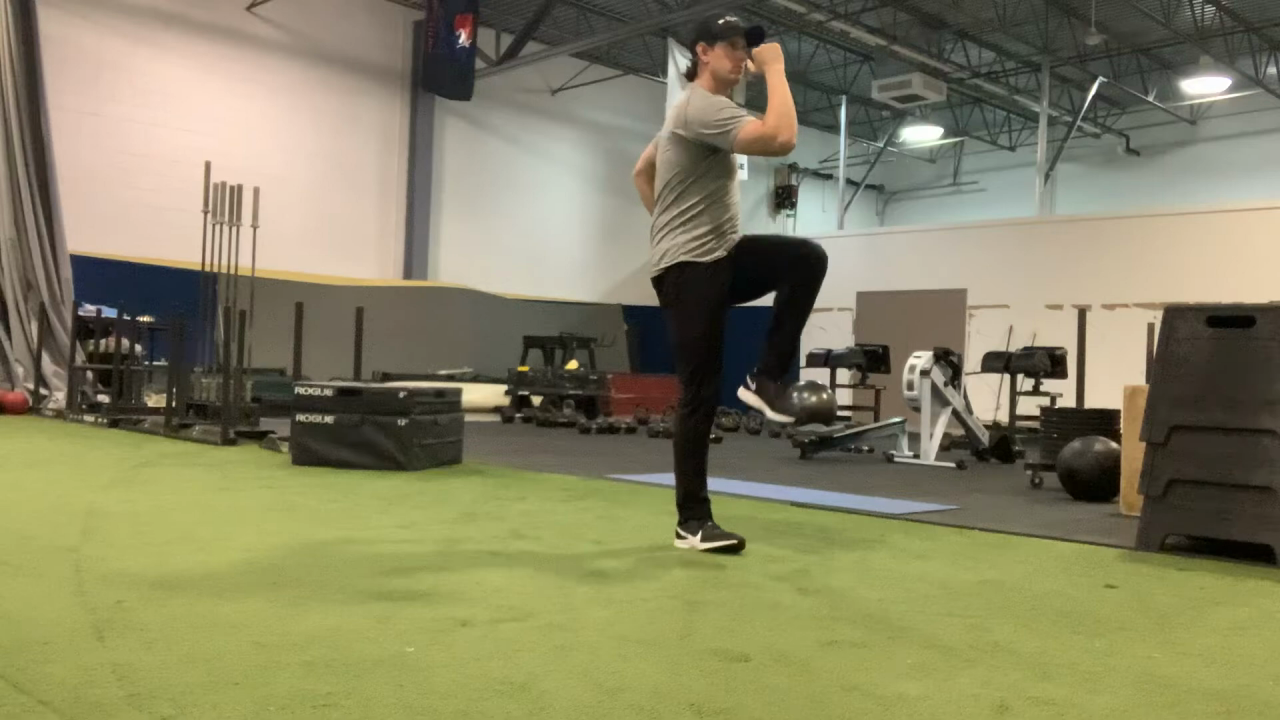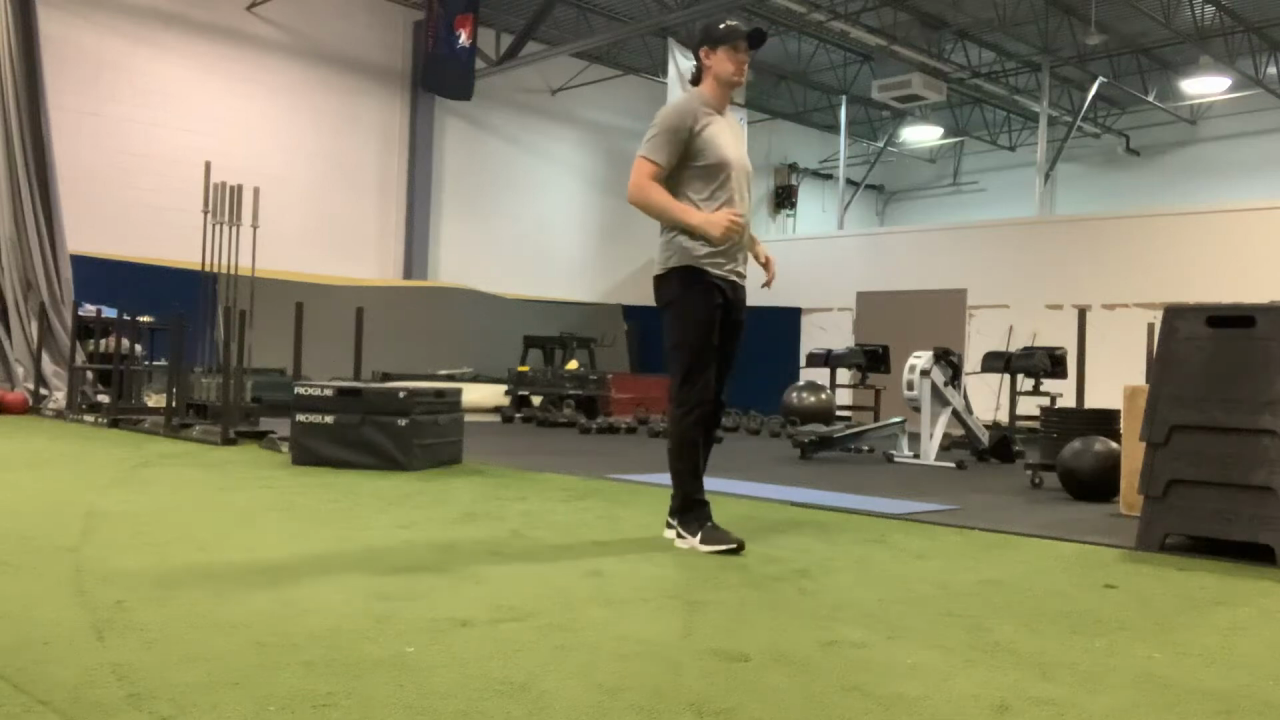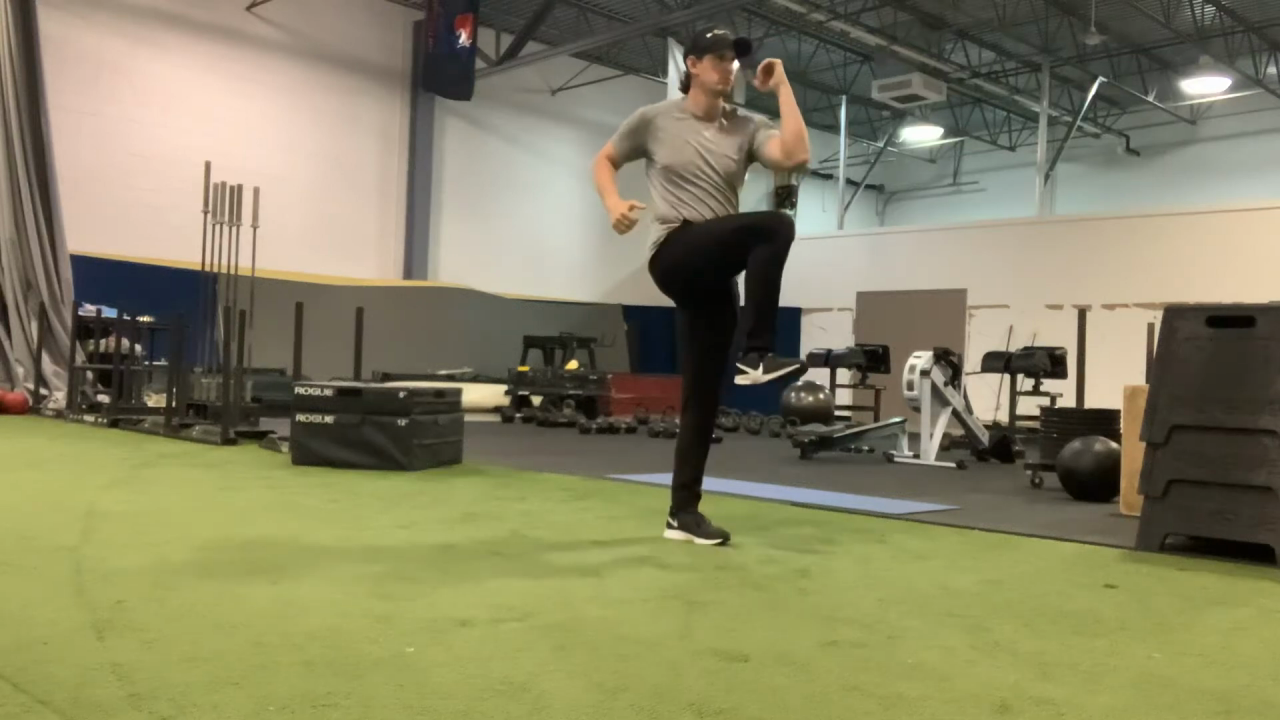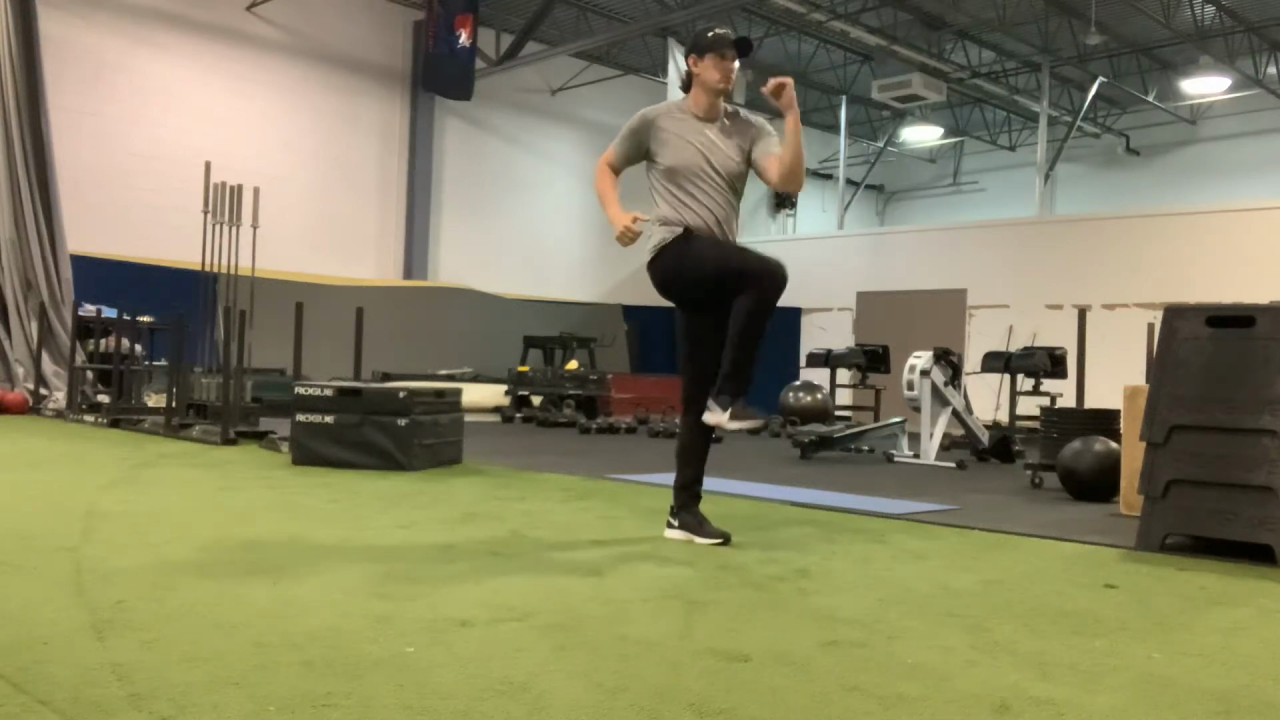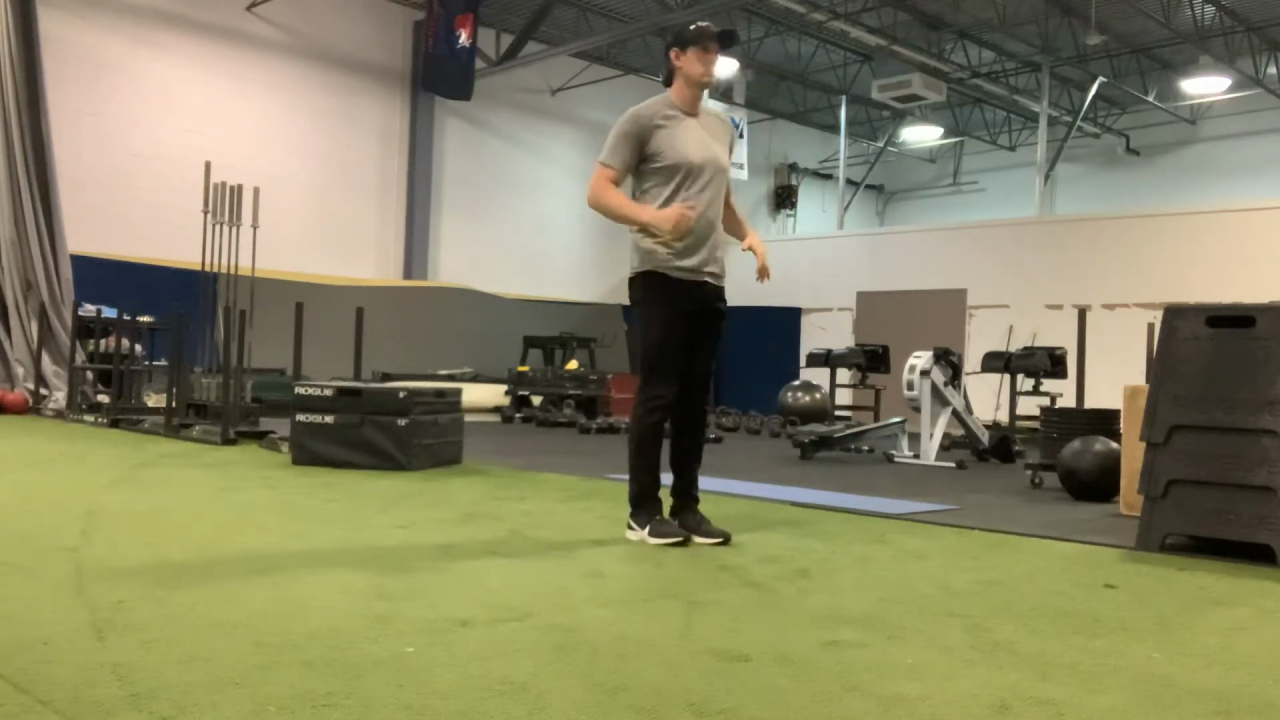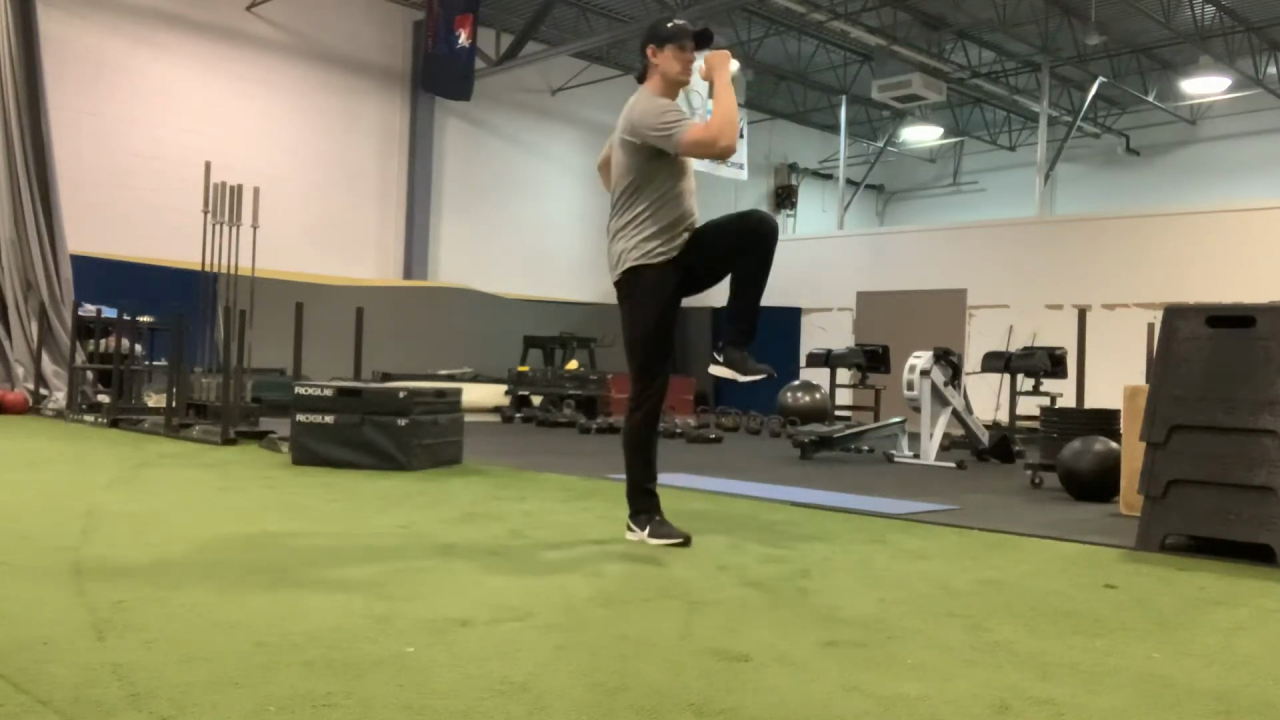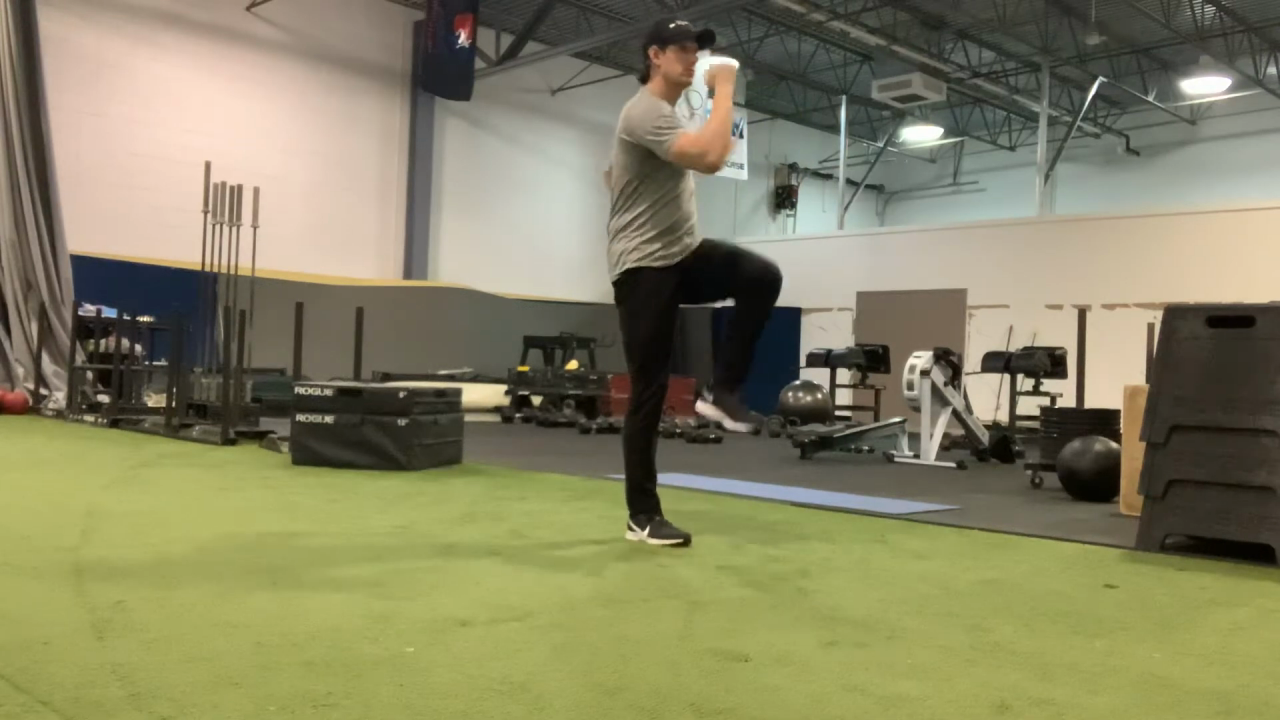
dt=0.7s
person 1, frame 1
left shoulder: (699, 109)
right shoulder: (702, 107)
left elbow: (641, 171)
right elbow: (781, 139)
left wrist: (669, 222)
right wrist: (775, 70)
left hip: (723, 256)
right hip: (688, 267)
left knee: (808, 258)
right knee: (701, 394)
left ankle: (767, 376)
right ankle: (692, 520)
person 1, frame 2
left shoulder: (733, 129)
right shoulder: (683, 115)
right elbow: (640, 187)
left wrist: (755, 246)
right wrist: (698, 222)
left hip: (729, 279)
right hip: (690, 274)
left knee: (711, 398)
right knee: (693, 396)
left ankle: (683, 512)
right ankle: (692, 517)
person 1, frame 3
left shoulder: (746, 127)
right shoulder: (654, 119)
left elbow: (796, 156)
right elbow: (604, 160)
left wrist: (782, 89)
right wrist: (613, 203)
left hip: (717, 273)
right hip: (676, 253)
left knee: (704, 395)
right knee: (776, 227)
left ankle: (683, 510)
right ankle: (757, 356)
person 1, frame 4
left shoulder: (749, 129)
right shoulder: (655, 121)
left elbow: (789, 181)
right elbow: (605, 167)
left wrist: (790, 114)
right wrist: (616, 213)
left hip: (718, 268)
right hip: (676, 253)
left knee: (699, 391)
right knee: (768, 273)
left ankle: (684, 509)
right ankle: (727, 398)
person 1, frame 5
left shoulder: (721, 128)
right shoulder: (644, 119)
right elbow: (598, 192)
left wrist: (747, 233)
right wrist: (650, 217)
left hip: (708, 282)
right hip: (660, 278)
left knee: (695, 399)
right knee: (658, 396)
left ankle: (685, 506)
right ankle: (643, 512)
person 1, frame 6
left shoulder: (657, 109)
right shoulder: (649, 110)
left elbow: (604, 163)
right elbow: (722, 144)
right wrist: (722, 78)
left hip: (682, 251)
right hip: (645, 264)
left knee: (758, 227)
right knee: (649, 391)
left ankle: (733, 350)
right ankle: (642, 514)
person 1, frame 7
left shoulder: (661, 112)
right shoulder: (645, 111)
left elbow: (611, 171)
right elbow: (711, 157)
right wrist: (724, 90)
left hip: (684, 257)
right hip: (644, 267)
left knee: (763, 277)
right knee: (650, 393)
left ankle: (722, 389)
right ankle: (643, 515)
